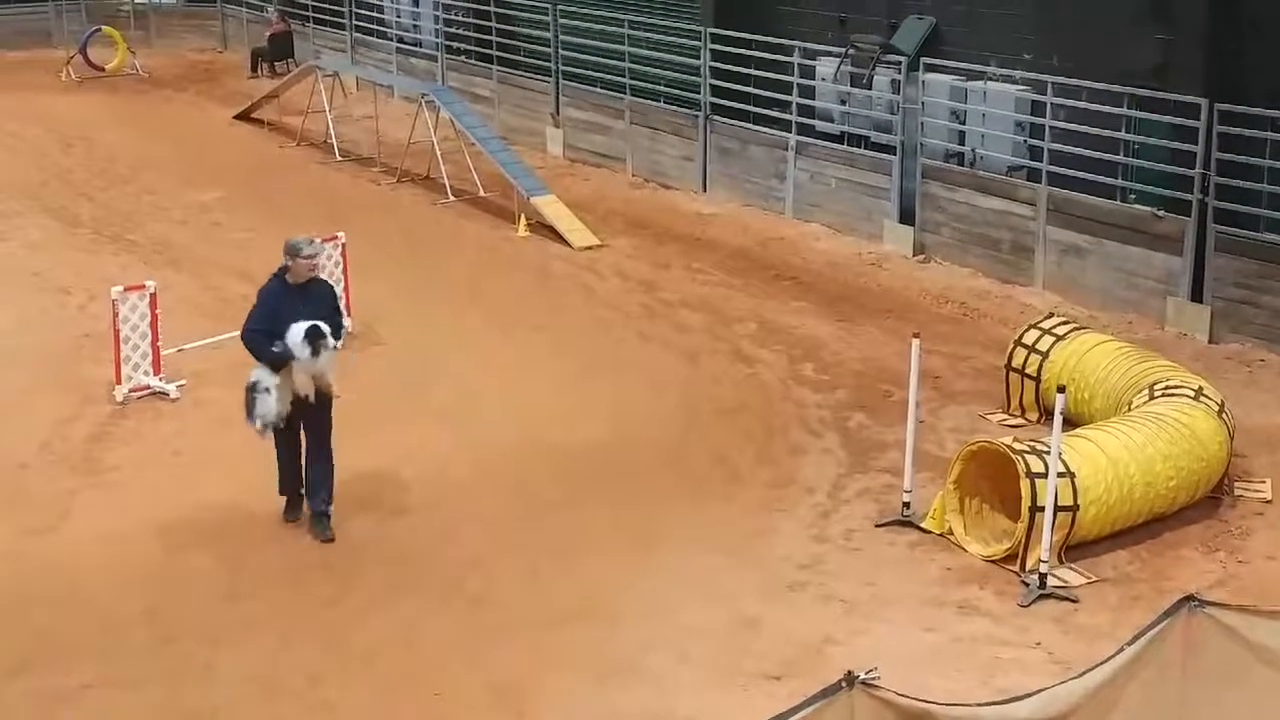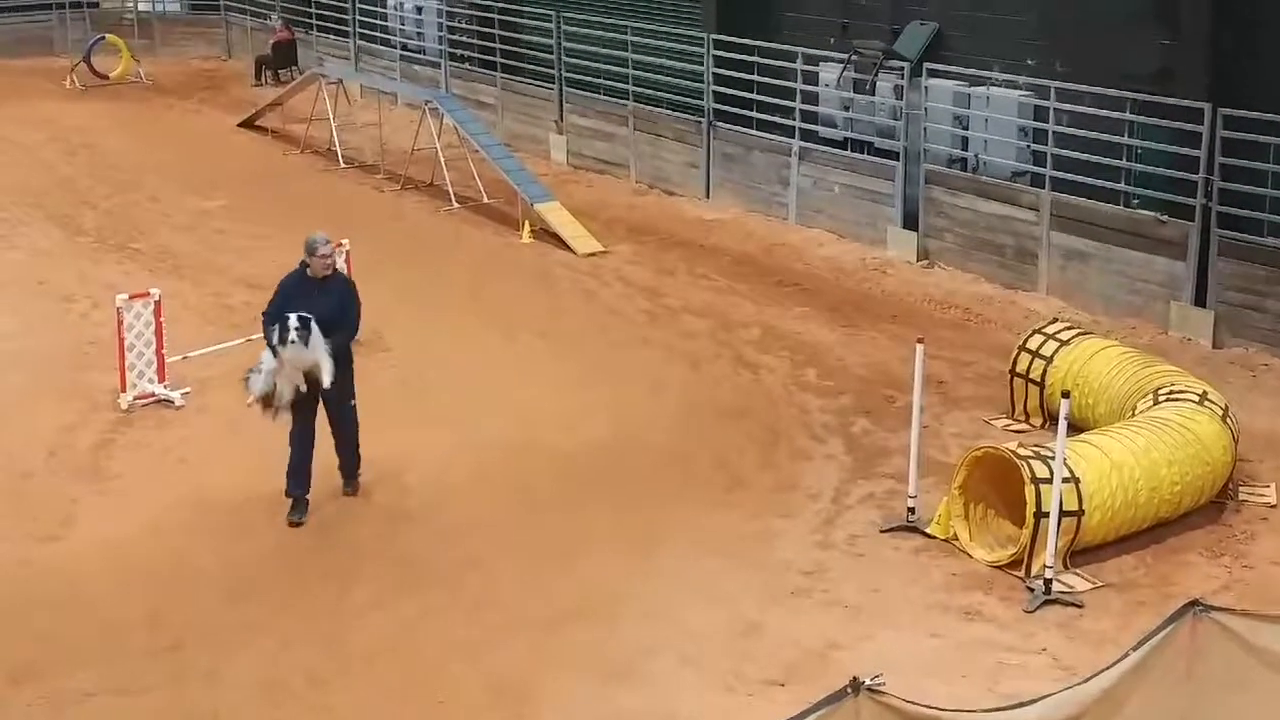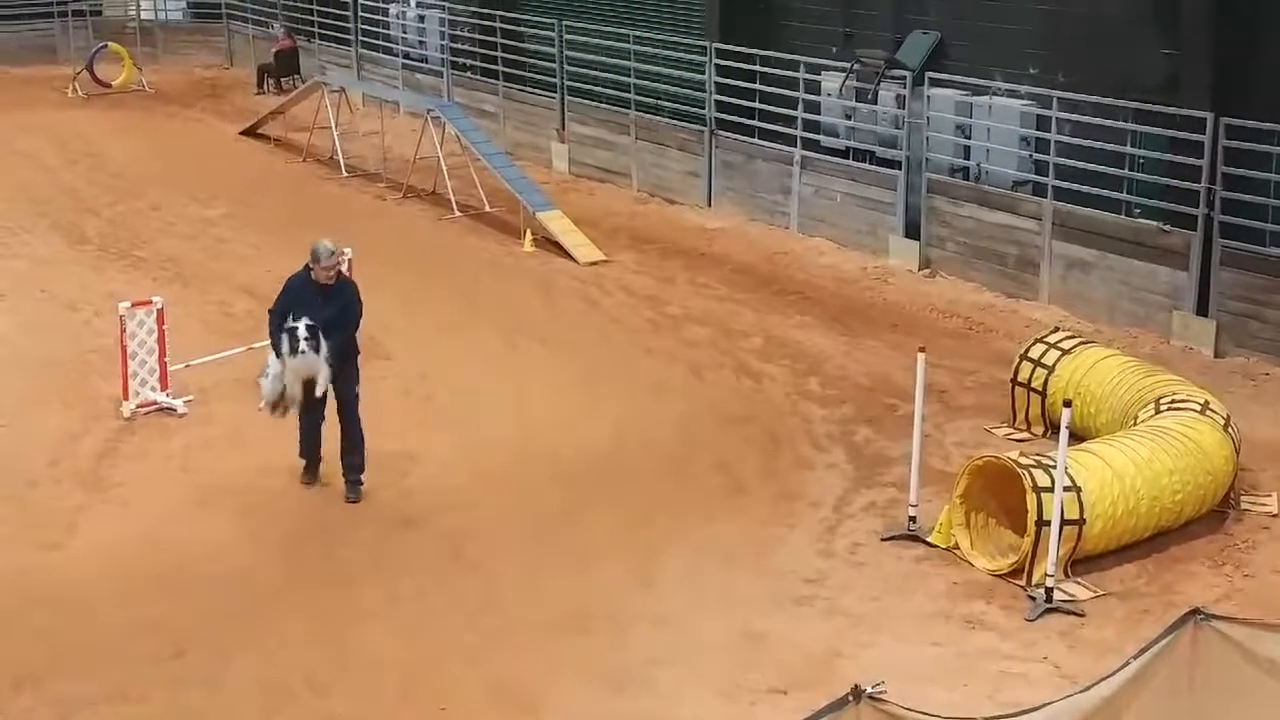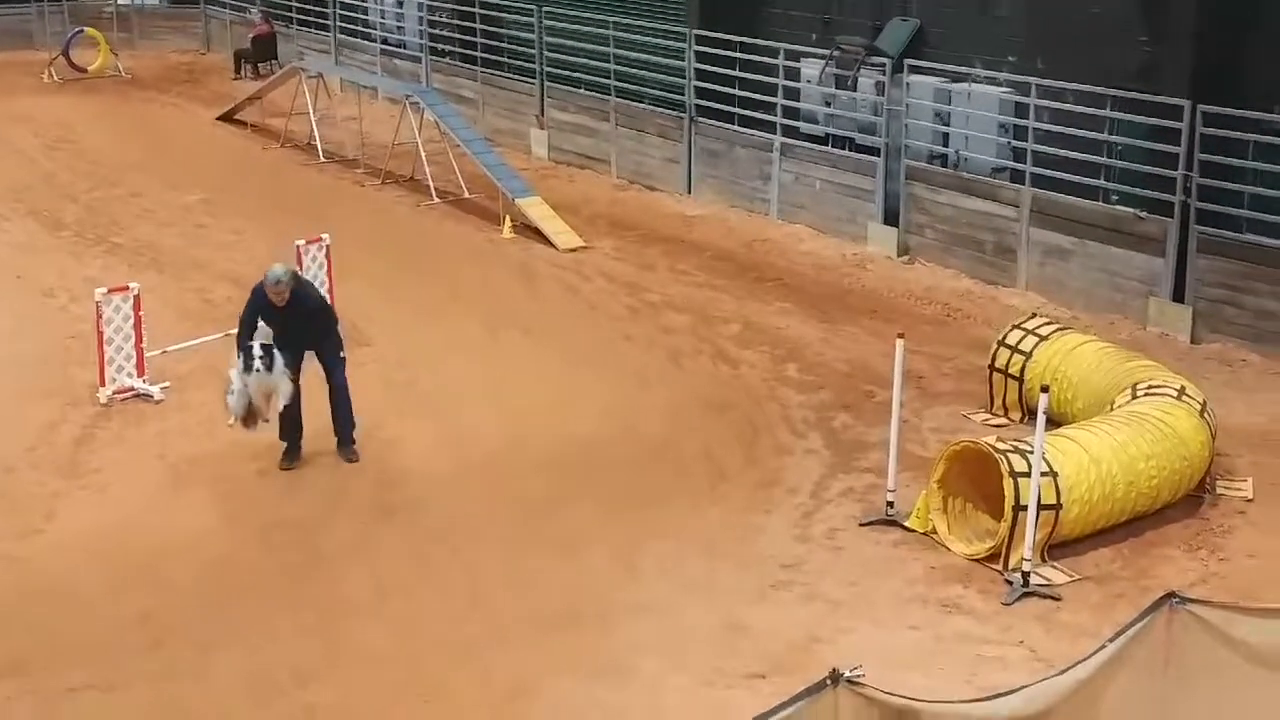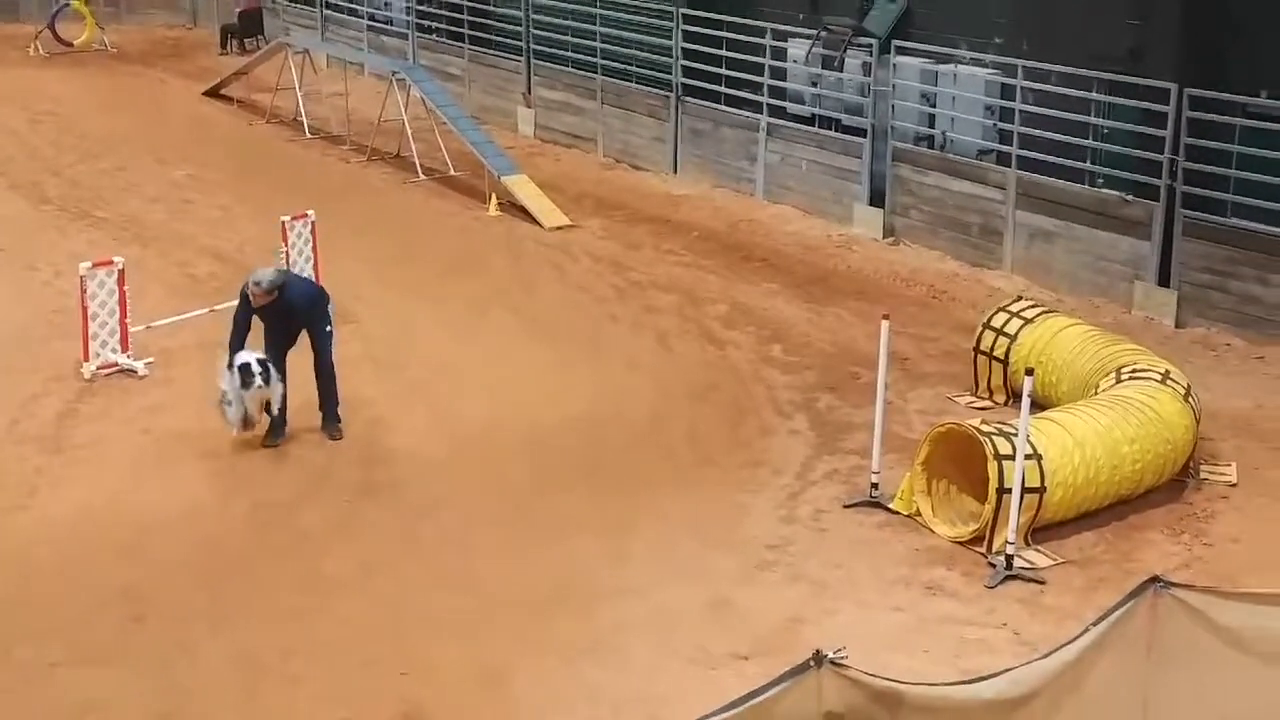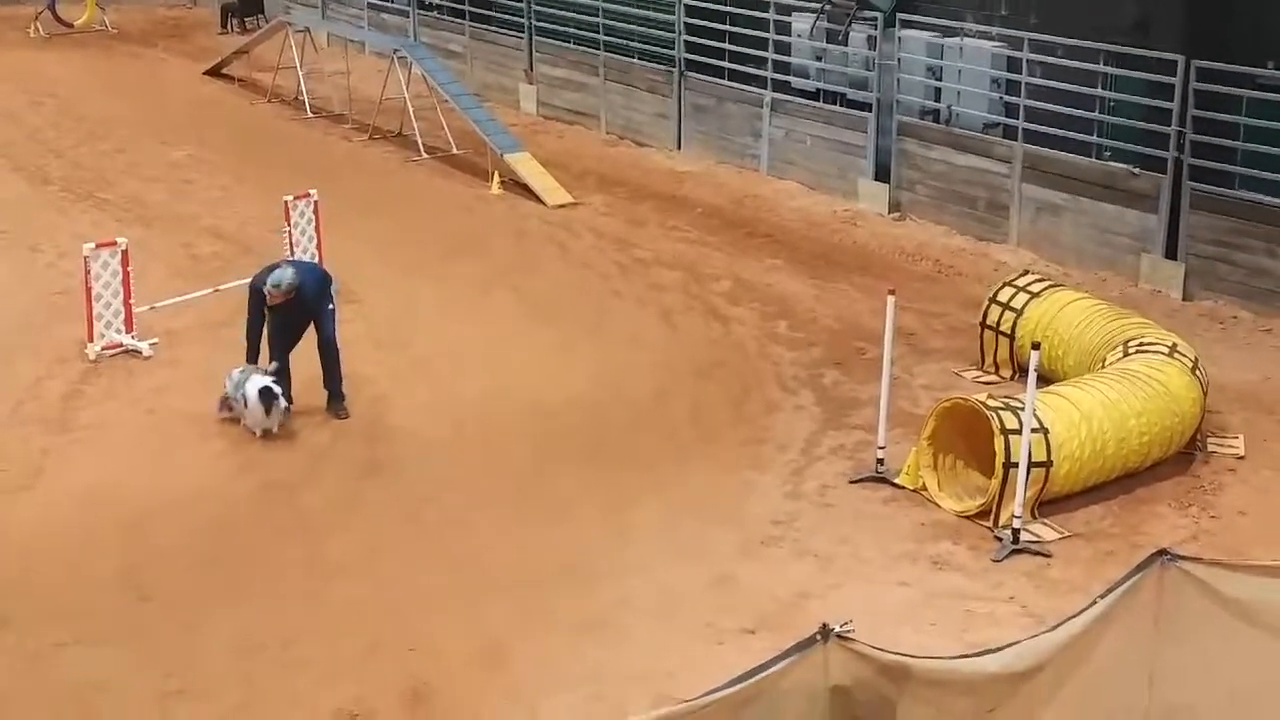
dt=0.5s
person 1, frame 1
left shoulder: (324, 291)
right shoulder: (272, 293)
left elbow: (336, 330)
right elbow: (251, 335)
right wrist: (279, 361)
left knee: (320, 443)
right knee: (287, 441)
left ankle: (320, 514)
right ankle: (293, 498)
person 1, frame 2
left shoulder: (343, 285)
right shoulder: (291, 284)
left elbow: (350, 328)
right elbow: (270, 319)
left wrist: (326, 348)
right wrist: (280, 349)
left hip: (336, 365)
left knee: (344, 423)
right knee: (301, 430)
left ankle: (350, 474)
right ankle: (298, 498)
person 1, frame 3
left shoulder: (348, 288)
right shoulder: (296, 284)
left elbow: (351, 328)
right elbow: (277, 316)
left wrist: (327, 353)
right wrist: (280, 349)
left hip: (342, 357)
left knee: (349, 415)
right knee: (310, 411)
left ankle: (353, 479)
right ankle: (311, 462)
person 1, frame 4
left shoulder: (309, 296)
right shoulder: (259, 294)
left elbow: (317, 332)
right elbow: (246, 327)
left wrist: (285, 361)
left hip: (322, 335)
right hip: (286, 338)
left knee: (337, 381)
left ankle: (345, 441)
right ankle: (292, 446)
person 1, frame 5
left shoulder: (296, 298)
right shoulder: (249, 291)
left elbow: (289, 337)
right elbow: (239, 329)
left hip: (314, 310)
right hip: (277, 318)
left knee: (324, 360)
right knee: (274, 364)
left ankle: (330, 419)
right ankle: (277, 424)
person 1, frame 6
left shoulder: (308, 294)
right shoulder: (258, 285)
left elbow: (295, 331)
right elbow: (254, 324)
left wrist: (277, 362)
right wrist: (251, 364)
left hip: (319, 289)
left knee: (327, 340)
right knee: (277, 345)
left ankle: (335, 398)
